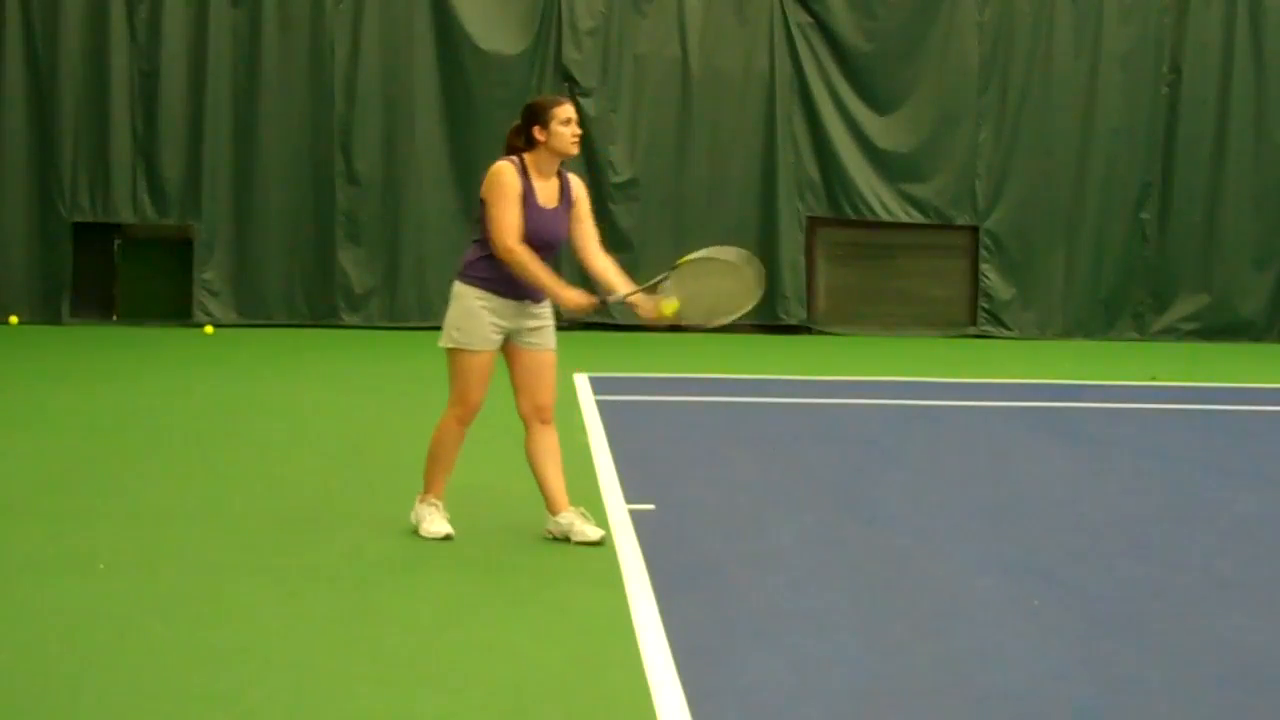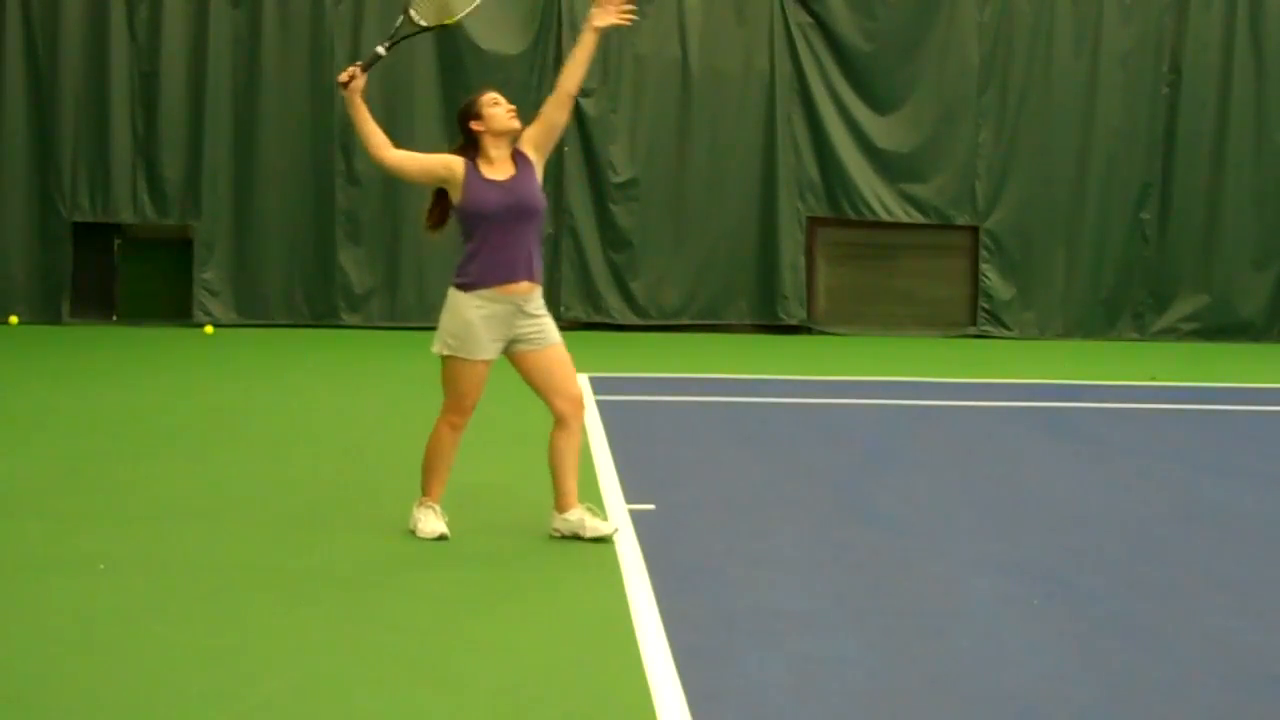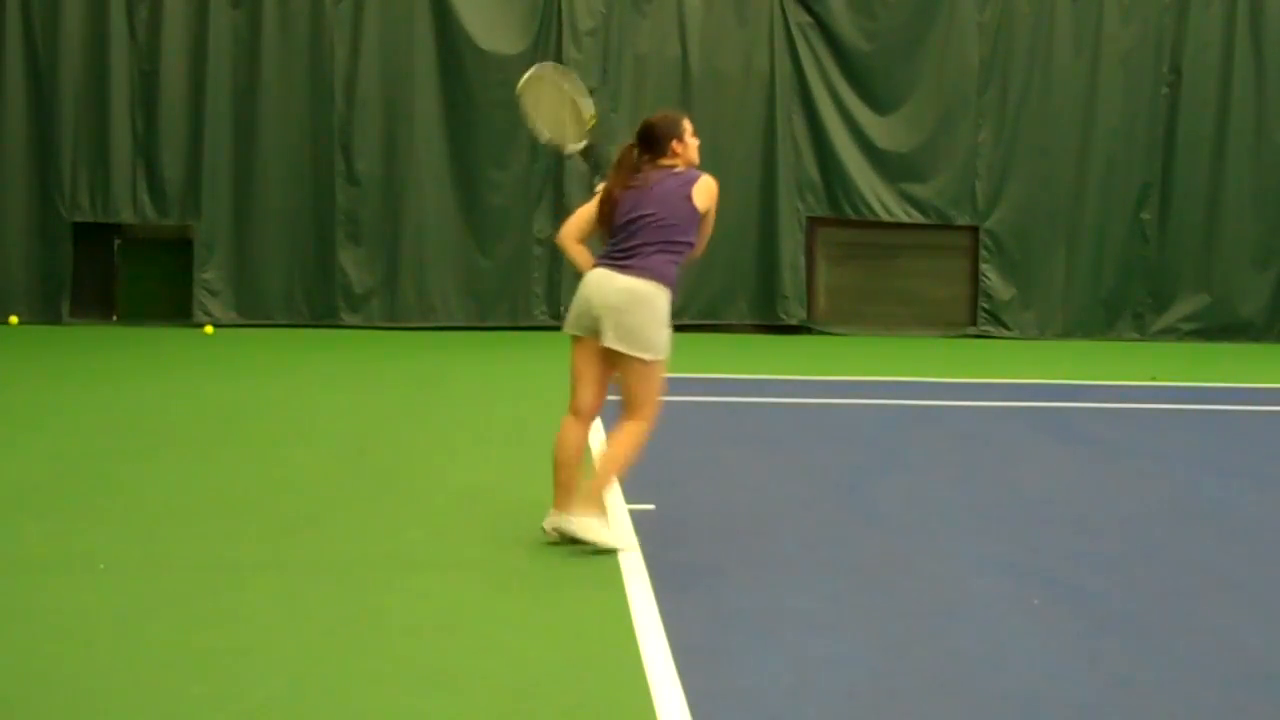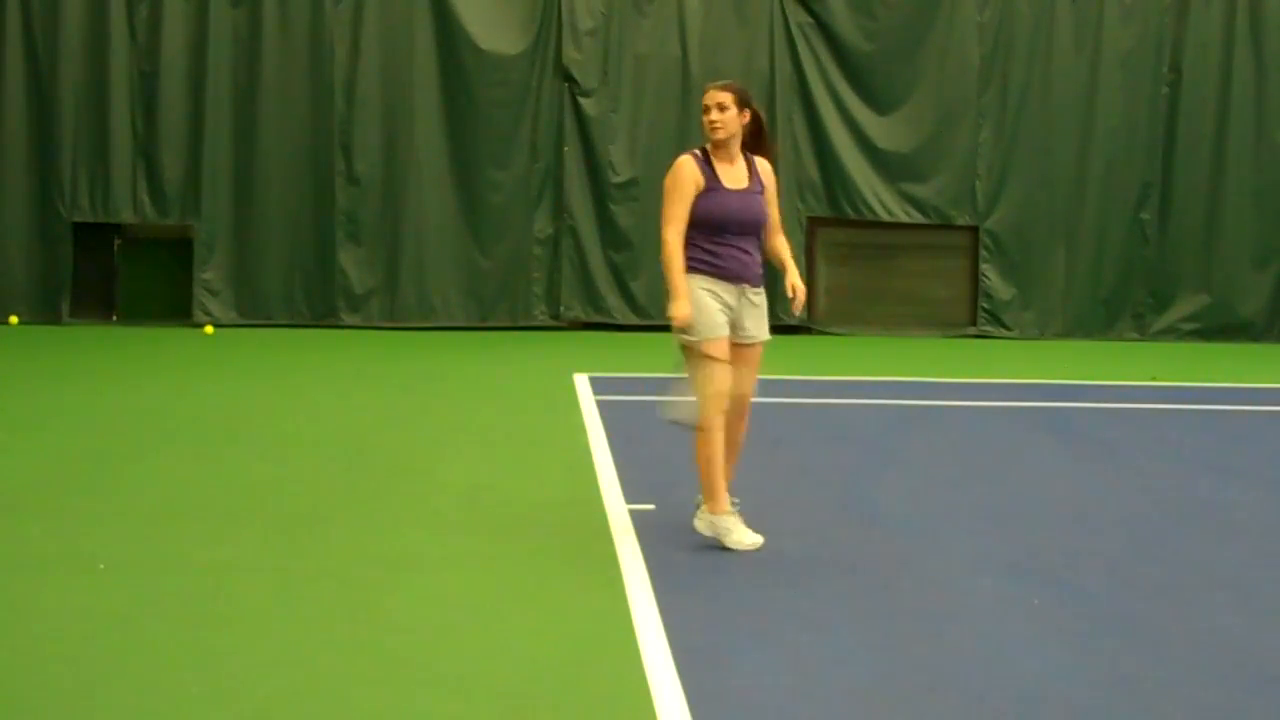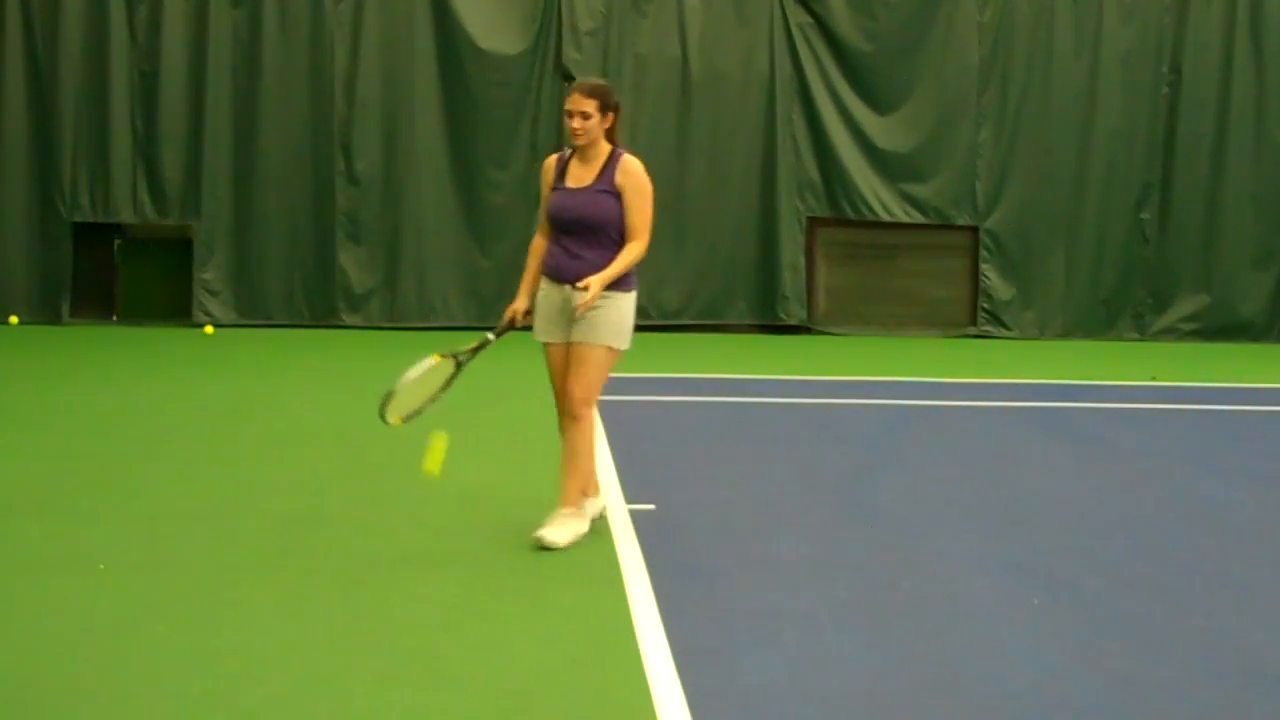
dt=1s
person 1, frame 1
left shoulder: (574, 188)
right shoulder: (507, 173)
left elbow: (594, 254)
right elbow: (508, 245)
left wrist: (636, 297)
right wrist: (559, 291)
left hip: (533, 311)
right hip: (482, 300)
left knee: (541, 413)
right knee: (464, 409)
left ankle: (563, 514)
right ankle: (429, 503)
person 1, frame 2
left shoulder: (529, 156)
right shoulder: (457, 170)
left elbow: (565, 95)
right elbow: (383, 153)
right wrist: (354, 98)
left hip: (529, 310)
right hip: (474, 308)
left knee: (571, 406)
right knee: (456, 417)
left ankle: (568, 512)
right ankle: (428, 505)
person 1, frame 3
left shoulder: (623, 185)
right shoulder: (704, 186)
left elbow: (568, 237)
right elbow: (692, 250)
left hip: (596, 291)
right hip: (643, 300)
left knee: (582, 409)
right knee: (640, 418)
left ankle: (565, 511)
right ankle: (585, 509)
person 1, frame 4
left shoulder: (760, 169)
right shoulder: (689, 167)
left elbow: (772, 233)
right elbow: (673, 236)
left wrist: (791, 271)
right wrist: (678, 297)
left hip: (750, 295)
right hip: (703, 291)
left knee: (740, 401)
right knee: (716, 400)
left ankle: (719, 496)
right ankle: (718, 513)
person 1, frame 5
left shoulder: (628, 169)
right shoulder: (554, 166)
left elbow: (638, 241)
left wrist: (604, 276)
right wrist: (524, 293)
left hip: (607, 300)
right hip: (554, 295)
left knee: (579, 404)
right knee: (567, 405)
left ankle: (567, 511)
right ankle: (590, 496)
